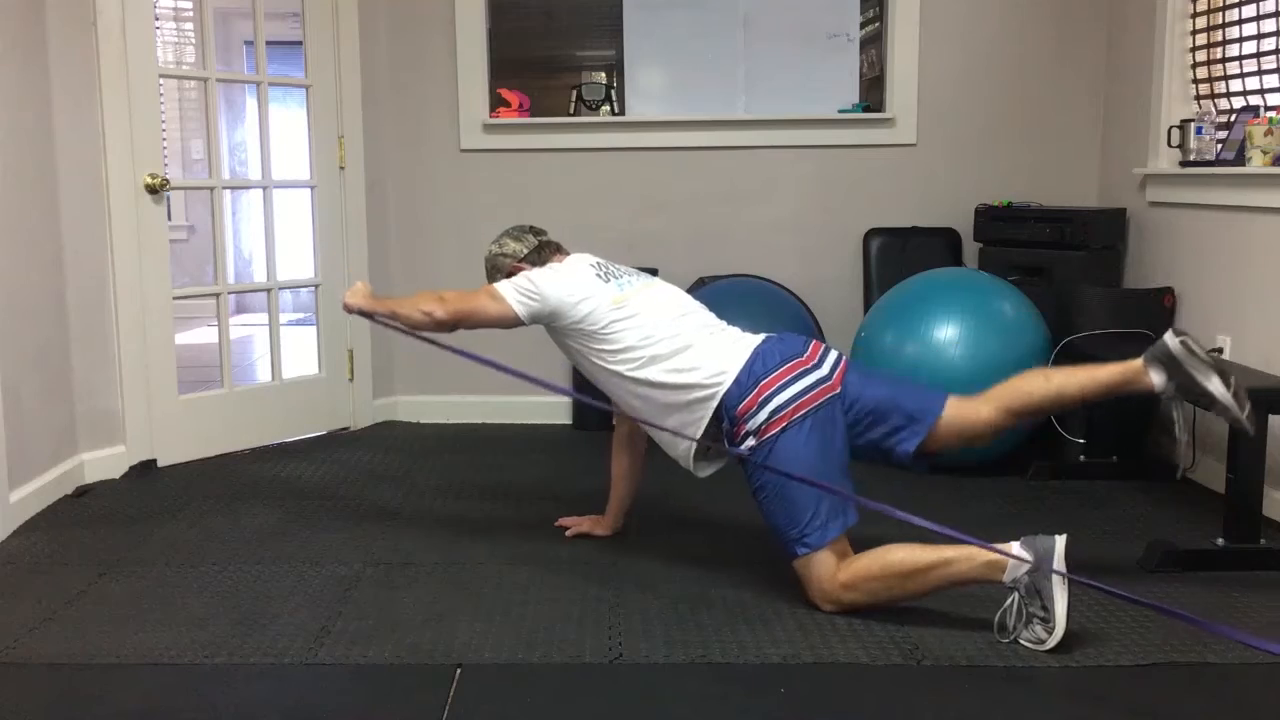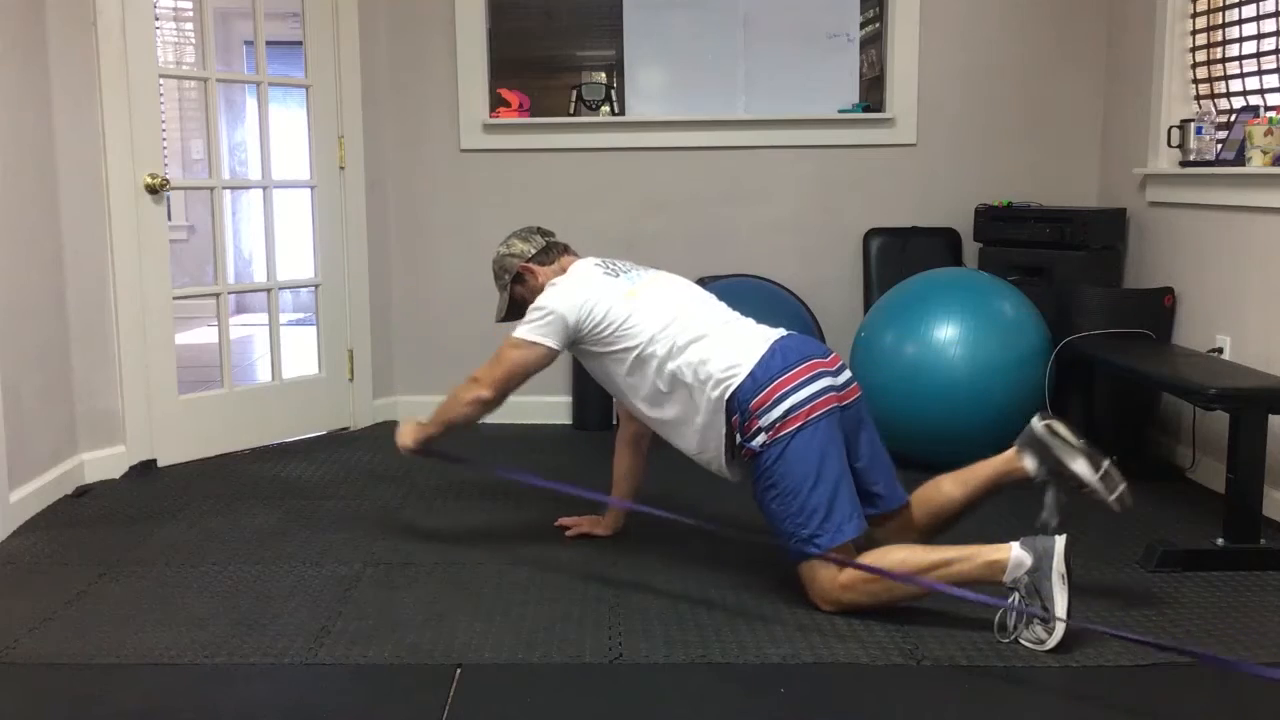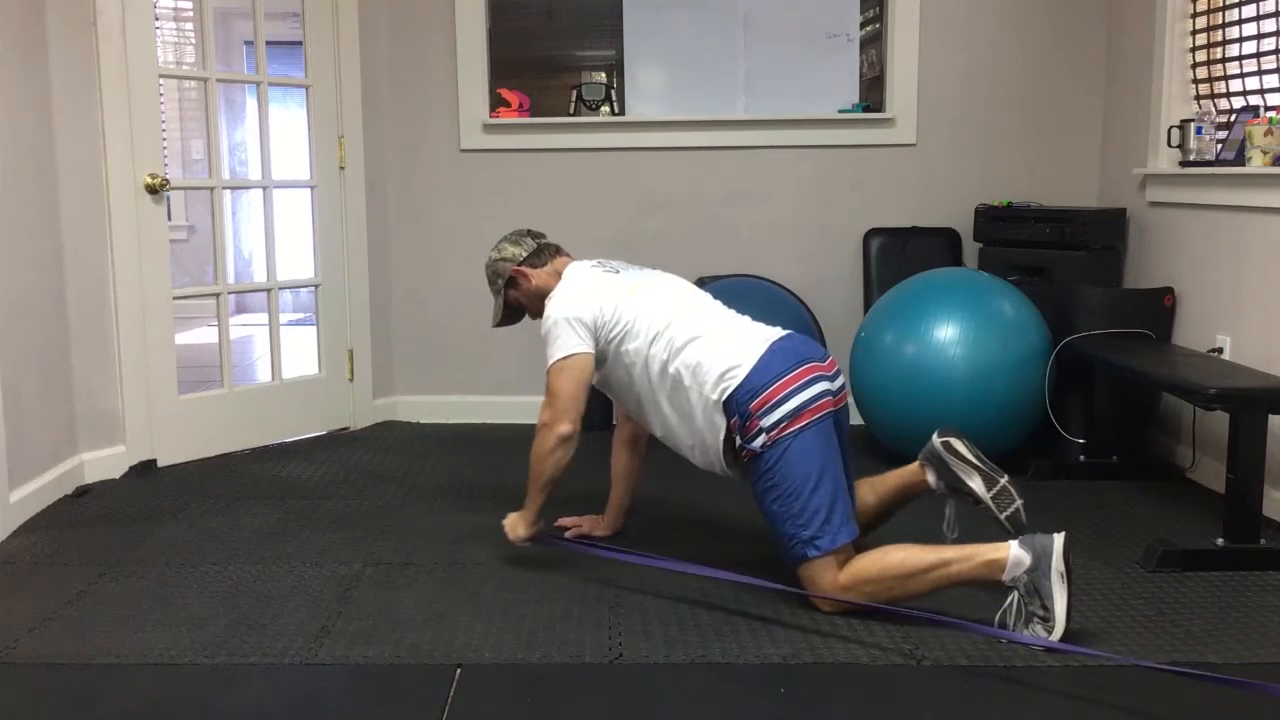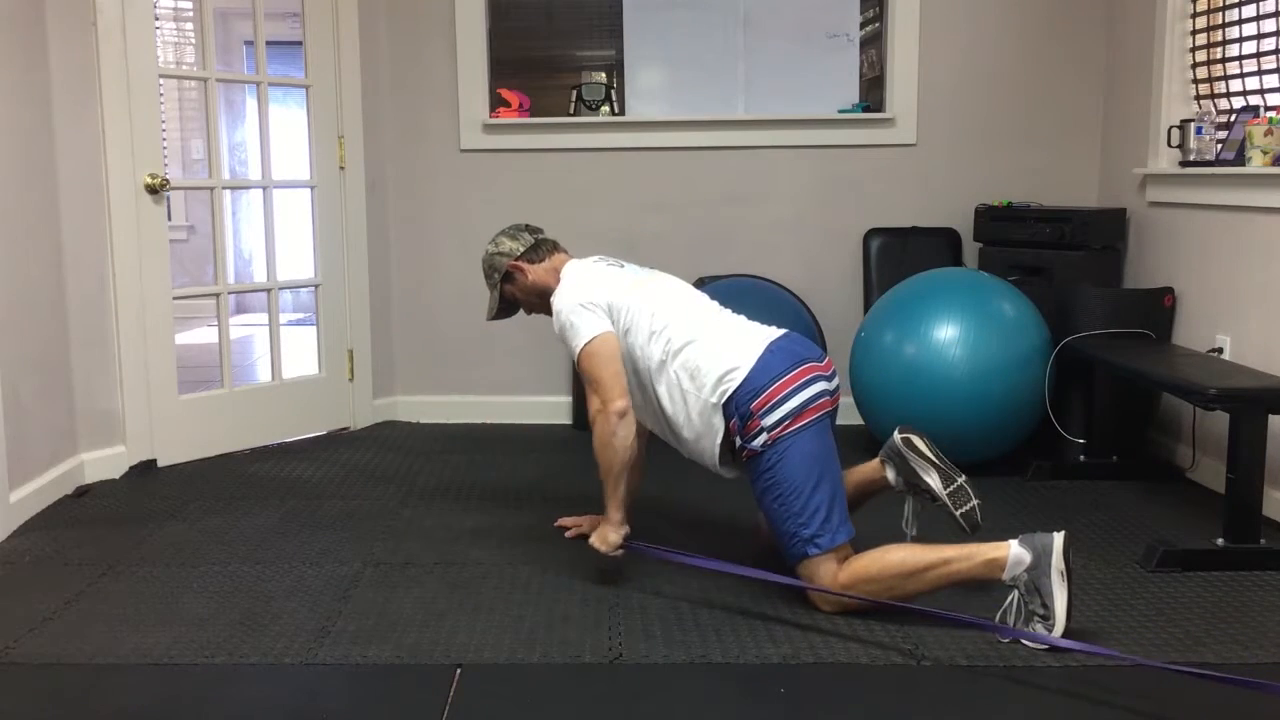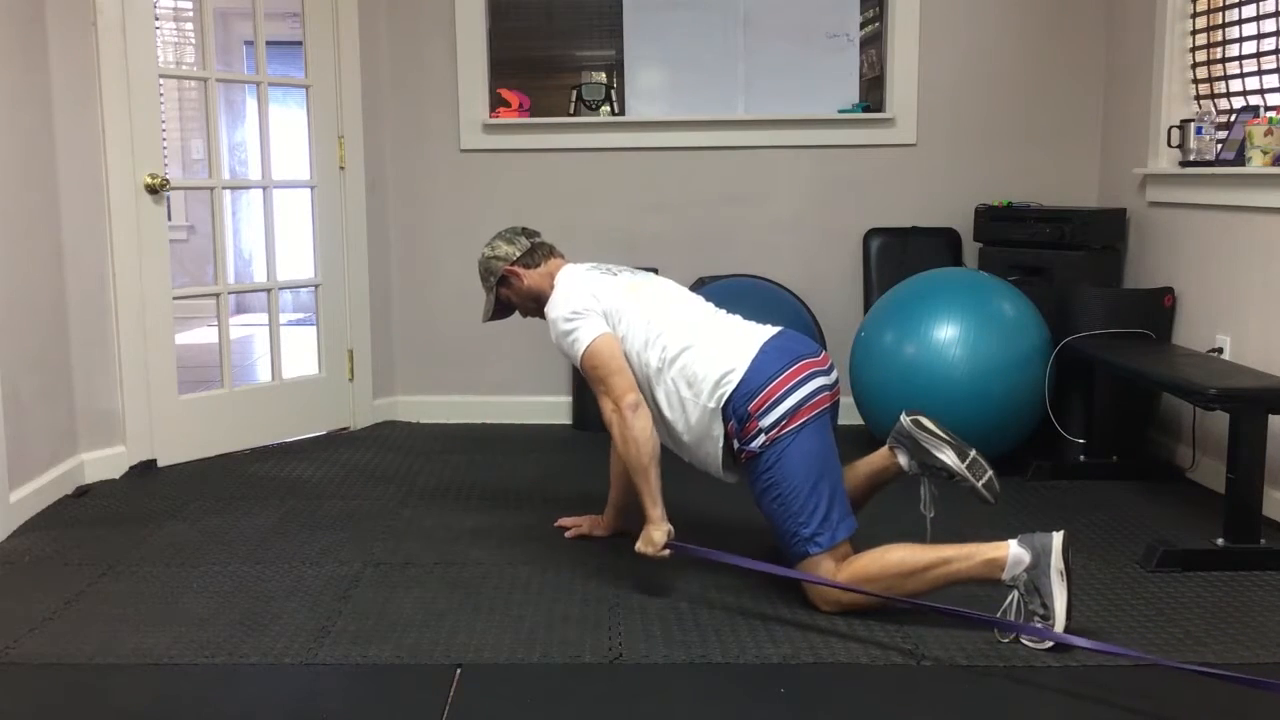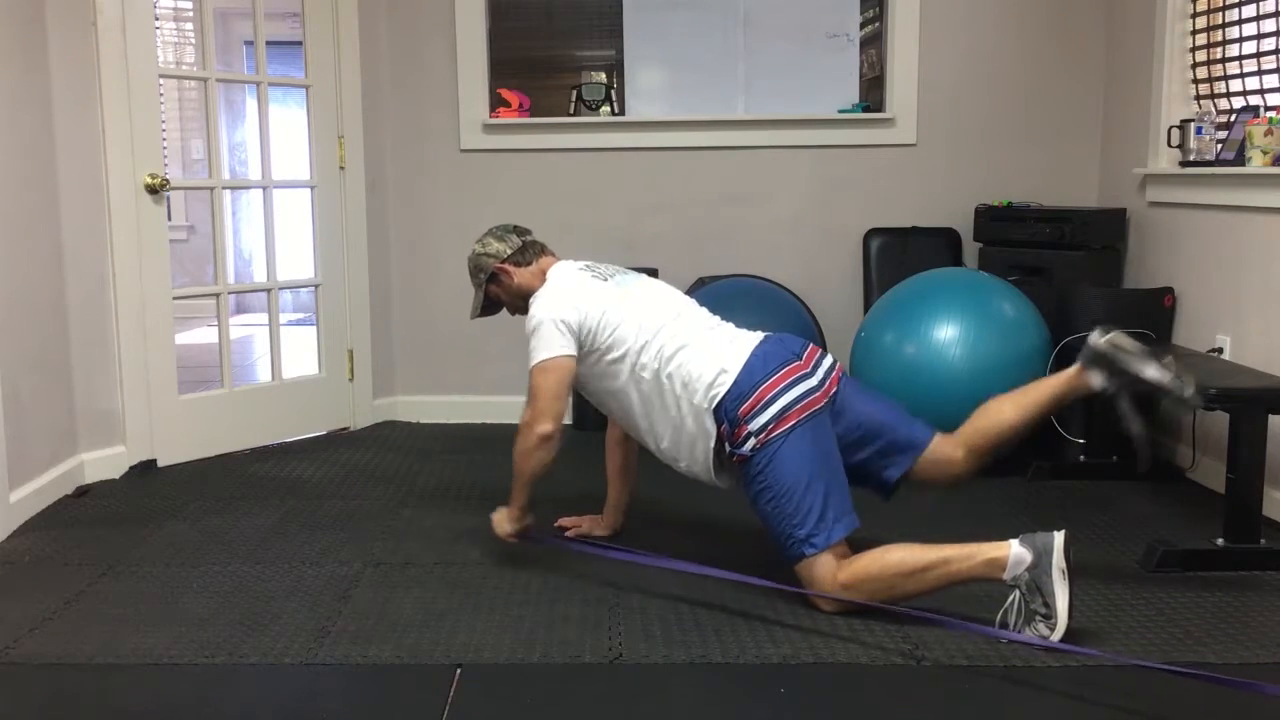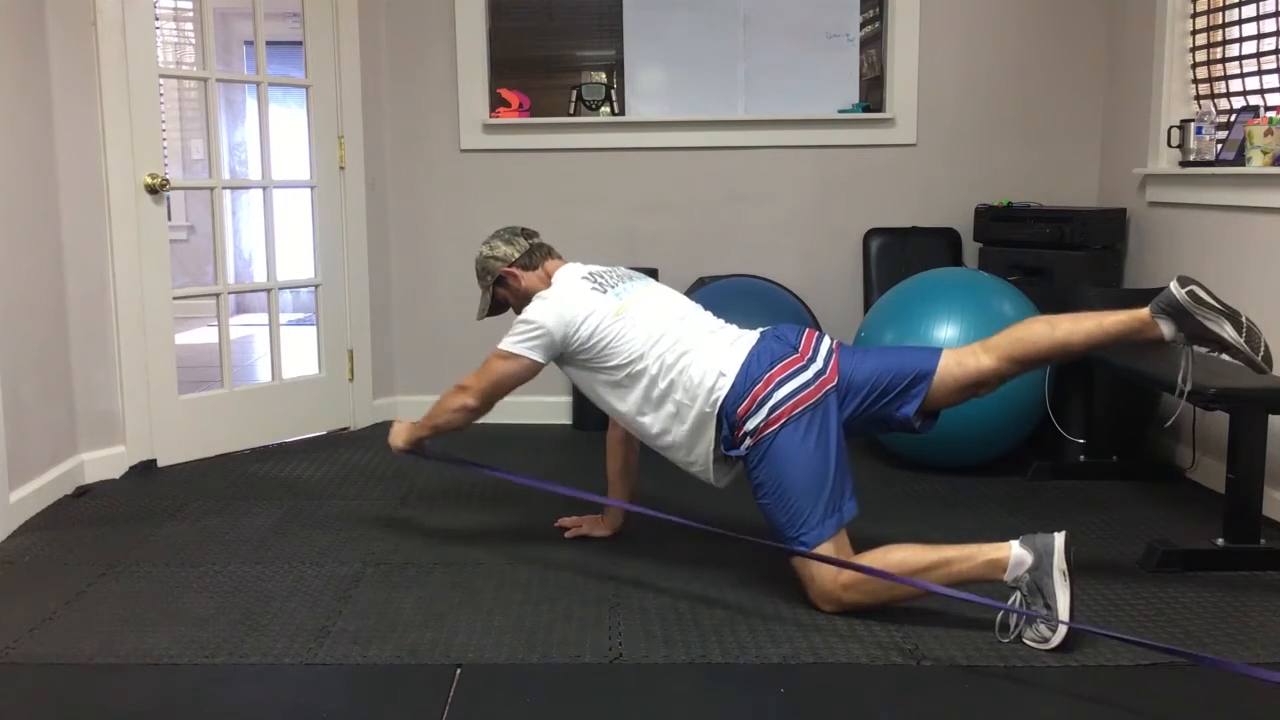
dt=0.5s
person 1, frame 1
left shoulder: (554, 286)
right shoulder: (612, 281)
left elbow: (442, 312)
right elbow: (630, 420)
left wrist: (370, 301)
right wrist: (609, 517)
left hip: (769, 408)
right hip: (801, 365)
left knee: (833, 582)
right knee: (981, 414)
left ankle: (1011, 560)
right ankle: (1154, 368)
person 1, frame 2
left shoulder: (563, 299)
right shoulder: (616, 283)
left elbow: (484, 391)
right elbow: (635, 419)
left wrist: (420, 432)
right wrist: (609, 517)
left hip: (778, 406)
right hip: (813, 372)
left knee: (837, 583)
right knee: (896, 528)
left ankle: (1016, 561)
right ankle: (1027, 457)
person 1, frame 3
left shoulder: (568, 305)
right shoulder: (615, 284)
left elbow: (559, 429)
right elbow: (633, 420)
left wrist: (528, 516)
right wrist: (608, 520)
left hip: (771, 406)
right hip: (805, 369)
left knee: (833, 583)
right knee: (836, 527)
left ankle: (1017, 558)
right ankle: (930, 470)
person 1, frame 4
left shoulder: (572, 298)
right shoulder: (607, 278)
left elbow: (614, 412)
right elbow: (637, 411)
left wrist: (615, 519)
right wrist: (605, 516)
left hip: (767, 404)
right hip: (795, 369)
left knee: (831, 584)
right knee: (784, 527)
left ankle: (1018, 556)
right ankle: (890, 467)
person 1, frame 5
left shoulder: (568, 306)
right shoulder: (603, 282)
left elbow: (627, 410)
right elbow: (631, 411)
left wrist: (654, 518)
right wrist: (609, 519)
left hip: (767, 403)
right hip: (795, 362)
left knee: (830, 583)
right knee: (791, 525)
left ankle: (1016, 557)
right ankle: (898, 453)
person 1, frame 6
left shoulder: (553, 308)
right shoulder: (601, 280)
left elbow: (542, 430)
right elbow: (627, 411)
left wrist: (515, 511)
right wrist: (609, 517)
left hip: (764, 412)
right hip: (794, 370)
left knee: (833, 582)
right knee: (953, 462)
left ankle: (1010, 556)
right ankle: (1090, 372)
person 1, frame 7
left shoulder: (551, 312)
right shoulder: (606, 281)
left elbow: (470, 399)
right elbow: (626, 410)
left wrist: (411, 434)
right wrist: (610, 515)
left hip: (766, 409)
right hip: (797, 357)
left knee: (835, 584)
right knee: (987, 360)
left ankle: (1014, 558)
right ankle: (1162, 316)
